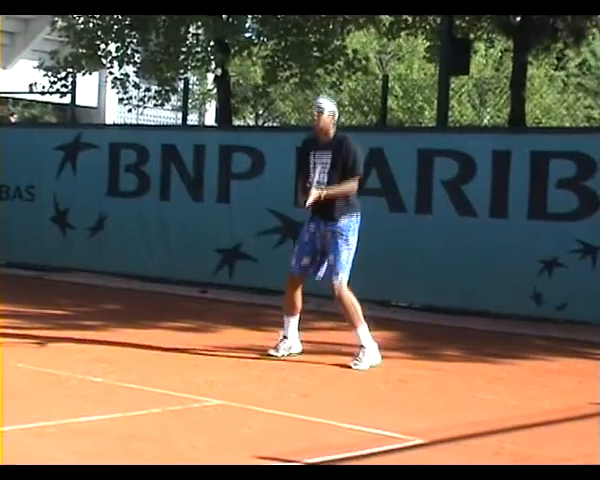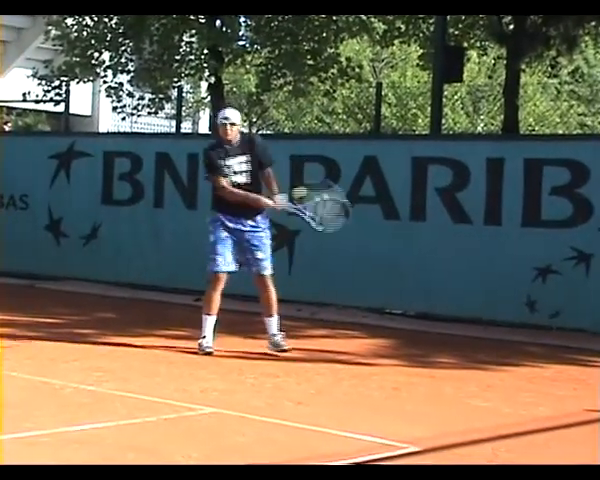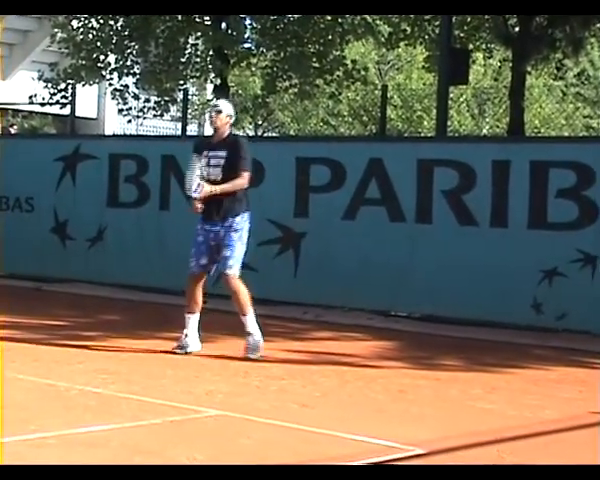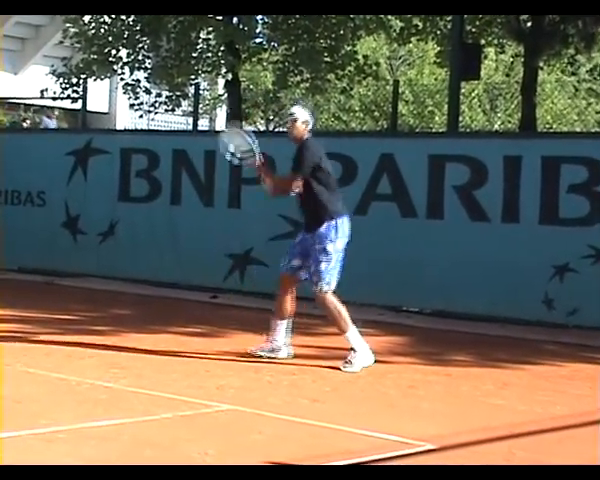
dt=1s
person 1, frame 1
left shoulder: (345, 145)
right shoulder: (307, 145)
left elbow: (353, 185)
left wrist: (322, 193)
right wrist: (303, 195)
left hip: (342, 222)
right hip: (315, 220)
left knee: (338, 287)
right knee: (294, 279)
left ankle: (369, 348)
right ankle: (290, 339)
person 1, frame 2
left shoulder: (253, 143)
right shoulder: (212, 152)
left elbow: (268, 174)
right elbow: (224, 190)
left wrist: (274, 196)
right wrist: (253, 199)
left hip: (255, 220)
right hip: (224, 220)
left knee: (264, 277)
right knee: (219, 278)
left ankle: (274, 335)
right ankle: (206, 336)
person 1, frame 3
left shoulder: (237, 144)
right shoulder: (201, 146)
left elbow: (243, 181)
right elbow: (198, 184)
left wrist: (214, 189)
right wrist: (196, 198)
left hip: (234, 220)
right hip: (208, 221)
left knee: (230, 277)
right knee: (196, 277)
left ankle: (253, 332)
right ankle: (191, 336)
person 1, frame 4
left shoulder: (308, 148)
right shoulder: (302, 149)
left elbow: (287, 185)
right elbow: (294, 186)
left wrist: (265, 172)
right wrist: (269, 177)
left hip: (330, 226)
right hip: (312, 228)
left knee: (323, 293)
right knee: (287, 280)
left ankle: (361, 350)
right ankle: (279, 342)
